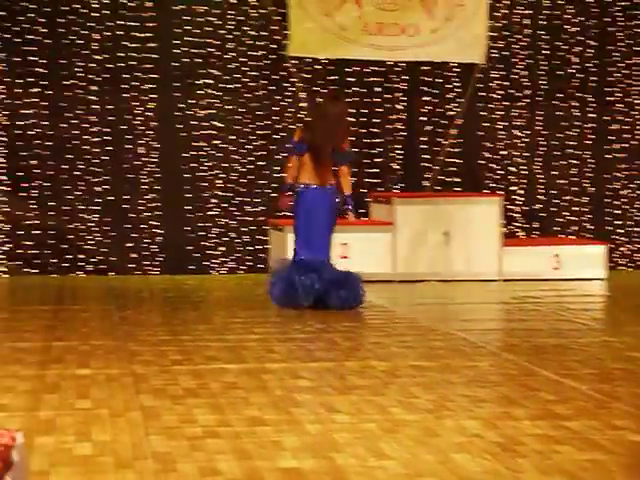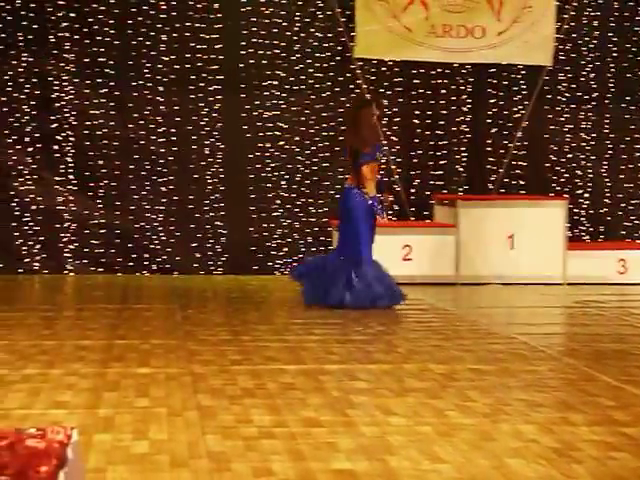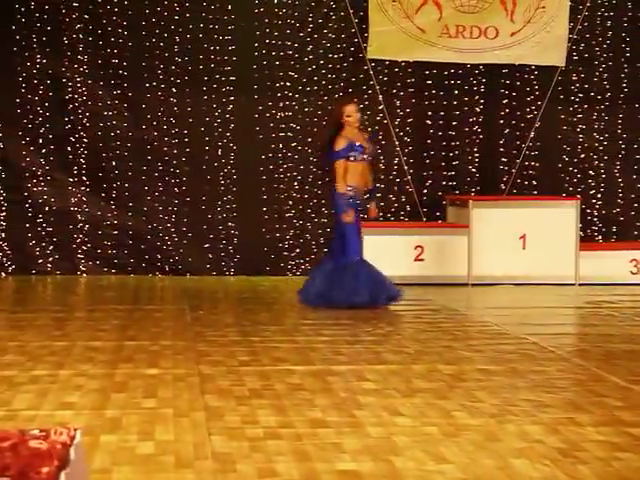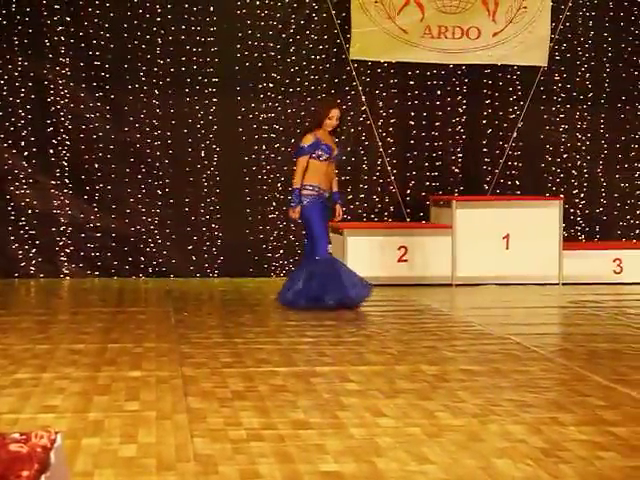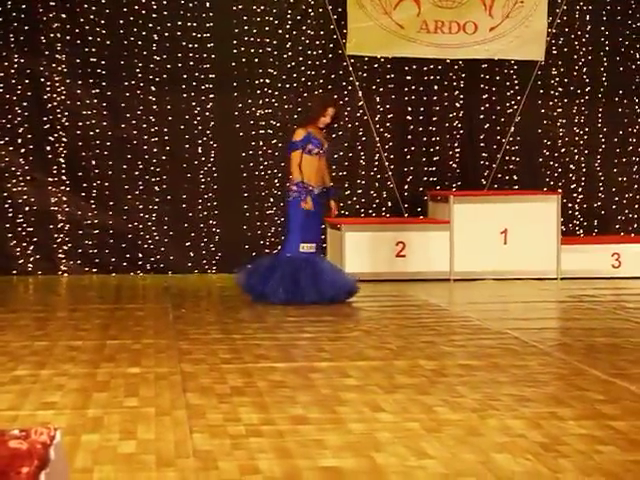
dt=0.4s
person 1, frame 1
left shoulder: (303, 134)
right shoulder: (341, 141)
left elbow: (292, 165)
right elbow: (344, 175)
left wrist: (286, 191)
right wrist: (350, 207)
left hip: (304, 194)
right hip: (327, 195)
left knee: (305, 247)
right knee: (321, 246)
left ankle: (306, 291)
person 1, frame 2
left shoulder: (358, 138)
right shoulder: (366, 142)
right elbow: (368, 178)
right wrist: (378, 209)
left hip: (351, 195)
right hip: (359, 197)
left knee: (347, 247)
right knee: (362, 249)
right ankle: (363, 295)
person 1, frame 3
left shoulder: (364, 137)
right shoulder: (341, 141)
right elbow: (339, 176)
left wrist: (371, 199)
right wrist: (345, 207)
left hip: (356, 198)
right hip: (345, 198)
left knee: (342, 249)
right knee: (352, 249)
left ankle: (327, 291)
right ankle: (360, 294)
person 1, frame 4
left shoulder: (331, 140)
right shoulder: (310, 139)
right elbow: (299, 171)
left wrist: (337, 201)
right wrist: (295, 202)
left hip: (322, 198)
right hip: (309, 197)
left knee: (319, 248)
right knee: (319, 247)
left ankle: (318, 293)
right ankle: (313, 294)
person 1, frame 5
left shoulder: (321, 136)
right shoulder: (302, 133)
right elbow: (294, 166)
left wrist: (330, 197)
right wrist: (303, 194)
left hip: (317, 195)
right hip: (300, 194)
left knee: (313, 244)
right knee: (295, 243)
left ankle: (310, 289)
right ankle: (276, 289)
